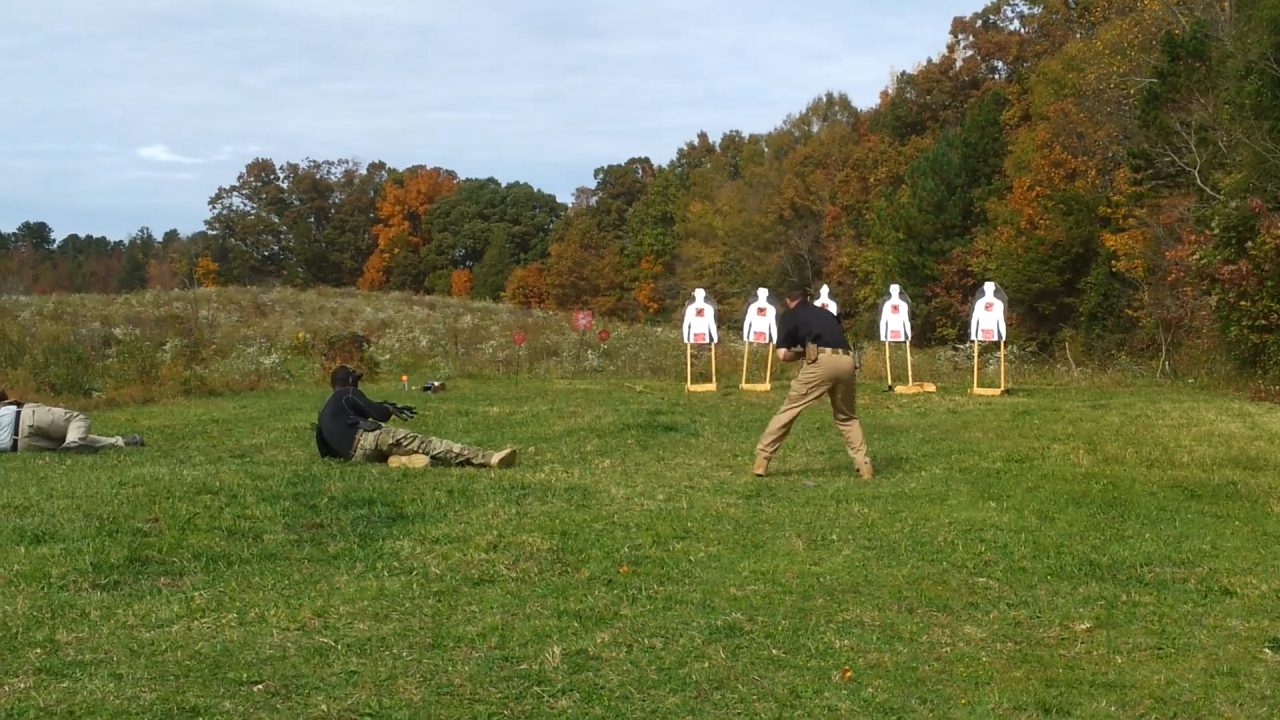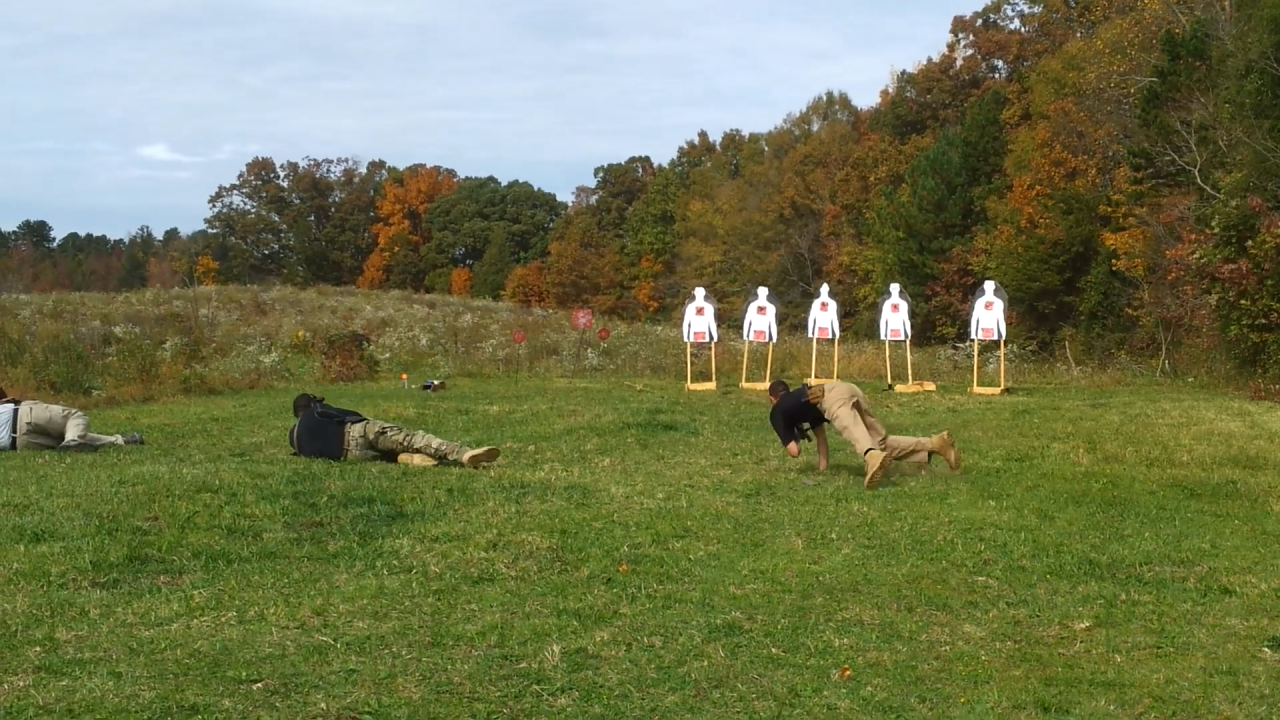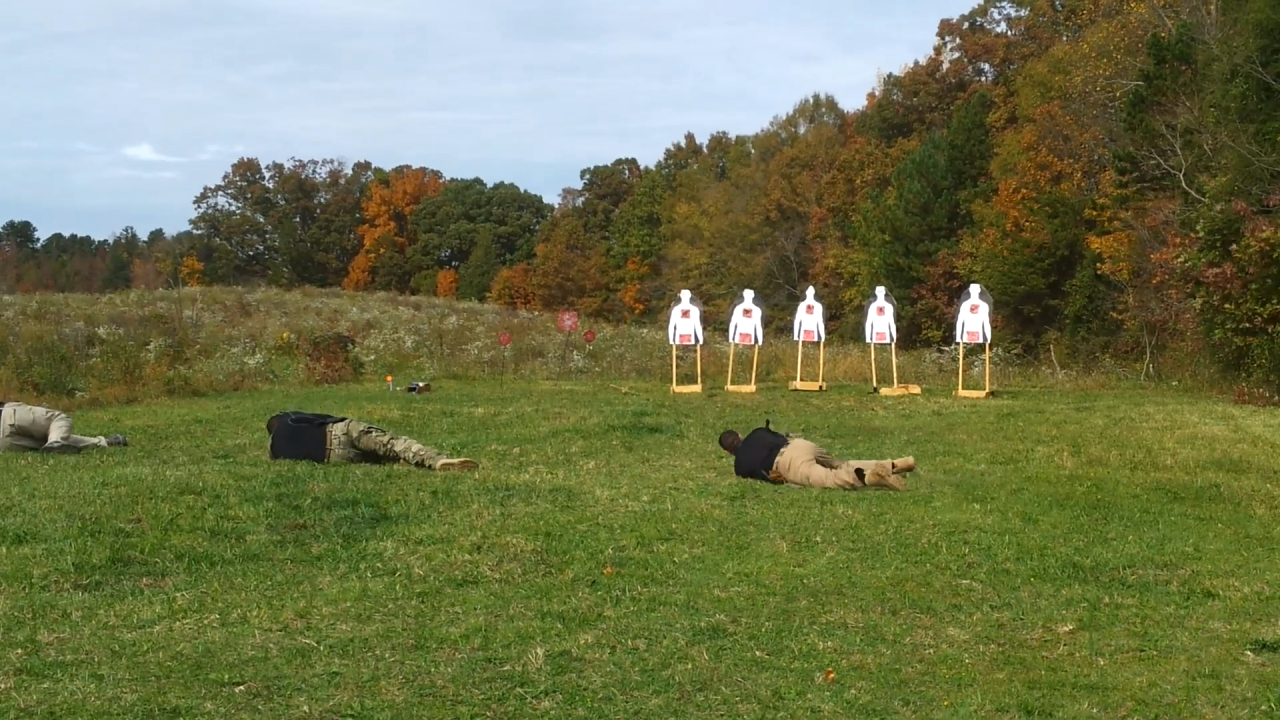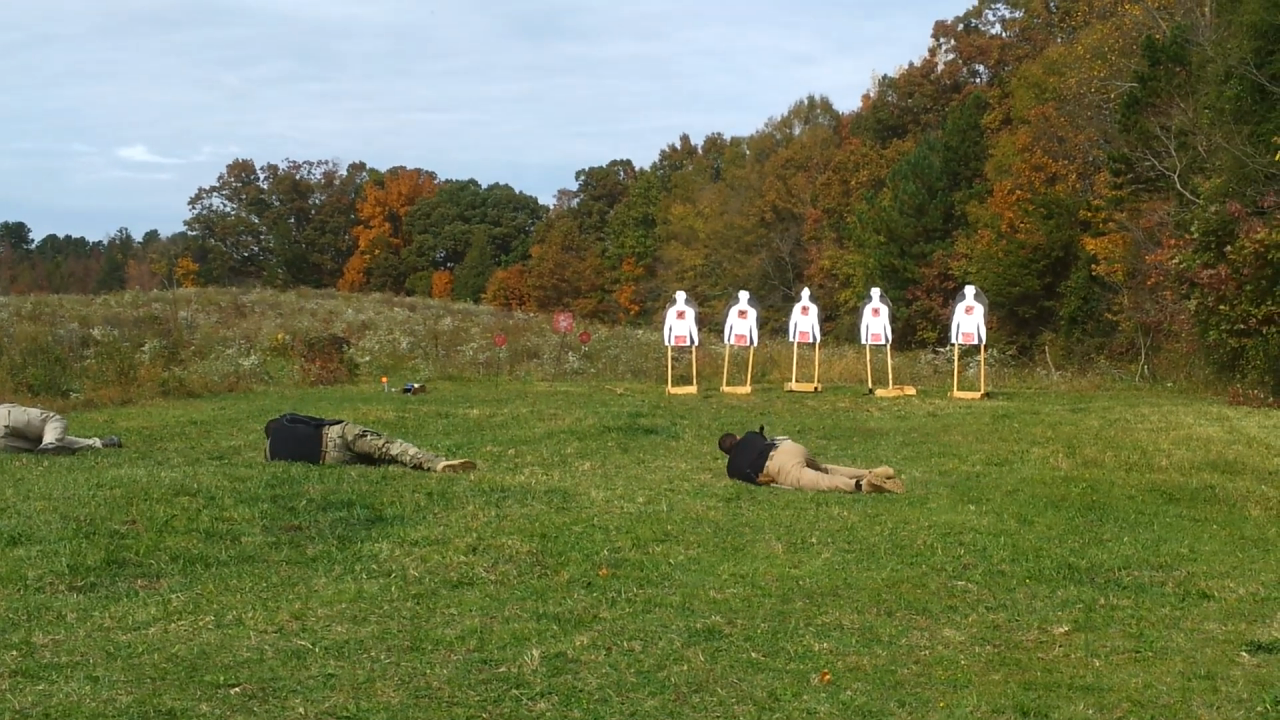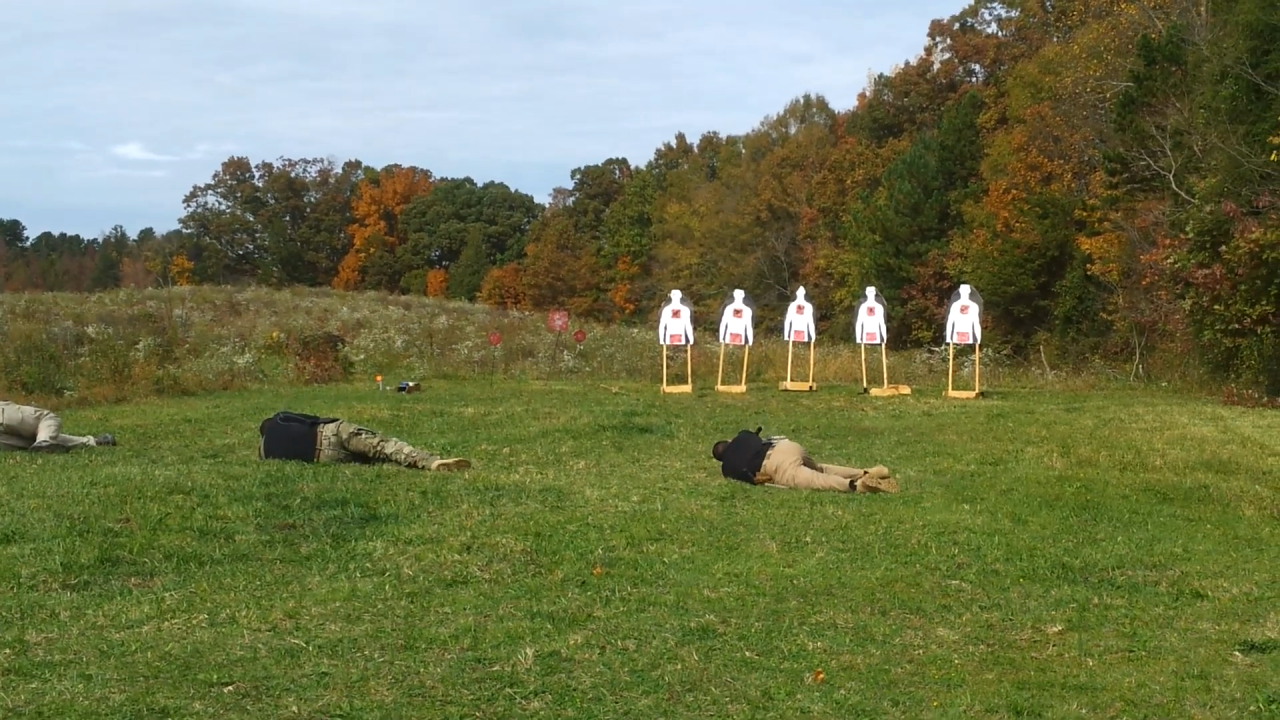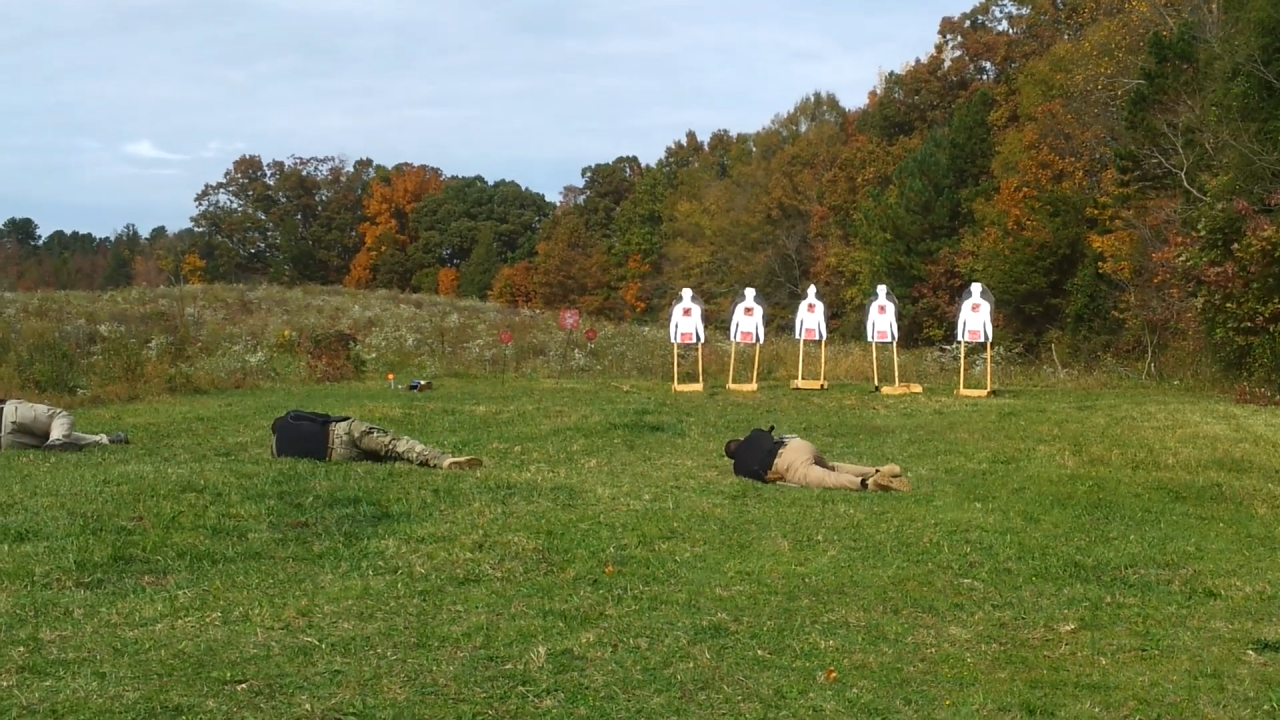
dt=0.3s
person 1, frame 1
left shoulder: (323, 413)
right shoulder: (349, 394)
left elbow: (323, 449)
right elbow: (380, 414)
right wrist: (389, 408)
left hip: (354, 457)
right hip: (367, 440)
right knee: (427, 445)
left ankle: (399, 459)
person 1, frame 2
left shoulder: (294, 438)
right shoulder: (315, 411)
right elbow: (352, 416)
left hip: (350, 454)
right hip: (360, 433)
right knee: (414, 438)
left ankle: (406, 457)
right ankle: (463, 453)
person 1, frame 3
left shoulder: (273, 450)
right shoulder: (289, 421)
right elbow: (324, 418)
left hip: (333, 457)
right hip: (339, 432)
left knee: (379, 456)
right knee: (394, 443)
right ankle: (435, 460)
person 1, frame 4
left shoulder: (270, 452)
right shoulder: (286, 422)
right elbow: (320, 423)
left hip: (326, 459)
right hip: (335, 435)
right knee: (390, 447)
right ankle: (437, 463)
person 1, frame 5
left shoulder: (265, 450)
right shoulder: (281, 420)
right elbow: (314, 420)
left hip: (321, 457)
right hip: (329, 432)
right knee: (382, 446)
right ankle: (431, 462)
person 1, frame 6
left shoulder: (277, 447)
right shoulder: (292, 419)
right elbow: (325, 418)
left hip: (331, 455)
right hip: (340, 431)
right knee: (394, 444)
right ankle: (442, 460)
person 2, frame 1
left shoulder: (789, 315)
right shoulder: (827, 314)
left elbow: (782, 355)
left hip: (820, 361)
right hip: (847, 360)
left knee: (788, 411)
right knee: (847, 418)
left ankle: (762, 460)
right ankle: (863, 465)
person 2, frame 2
left shoulder: (776, 410)
right shoulder: (800, 393)
left elbow: (794, 451)
right elbow: (820, 428)
left wrist: (792, 440)
right wrist: (823, 464)
left hip: (831, 396)
right hip: (849, 388)
left knee: (856, 437)
right knee: (882, 440)
left ankle: (872, 456)
right ankle: (936, 444)
person 2, frame 3
left shoulder: (740, 465)
right shoulder: (757, 434)
left hip: (789, 461)
right hip: (804, 445)
left knee: (830, 478)
right knee: (844, 466)
left ankle: (867, 476)
right ankle: (895, 465)
person 2, frame 4
left shoulder: (732, 467)
right shoulder: (749, 437)
left hip: (779, 465)
right hip: (793, 448)
left knee: (823, 482)
right knee: (824, 470)
left ankle: (863, 485)
right ankle: (871, 474)
person 2, frame 5
left shoulder: (727, 467)
right shoulder: (743, 436)
left wrist: (756, 476)
left hip: (775, 463)
right hip: (789, 446)
left knee: (817, 481)
right knee: (820, 469)
left ankle: (858, 485)
right ankle: (866, 474)
person 2, frame 6
left shoulder: (738, 465)
right shoulder: (755, 435)
left elbow: (754, 473)
left wrist: (767, 474)
left hip: (786, 462)
right hip: (800, 445)
left knee: (827, 480)
right knee: (831, 467)
left ankle: (868, 483)
right ankle: (878, 472)
